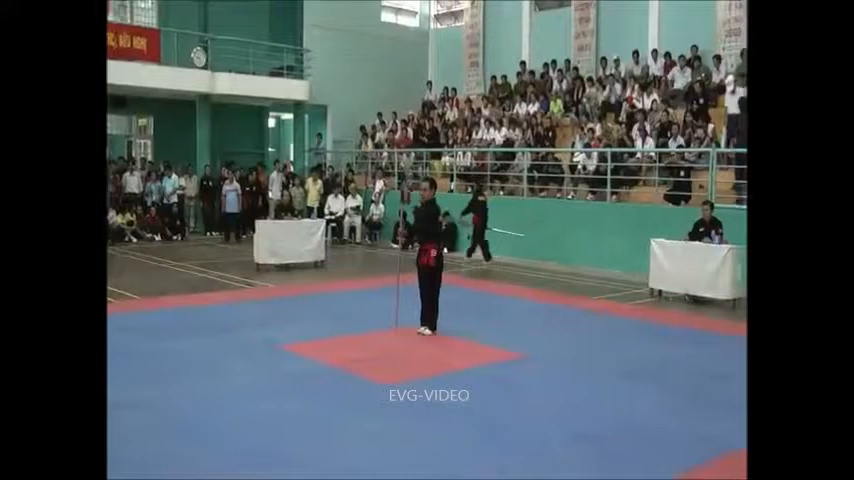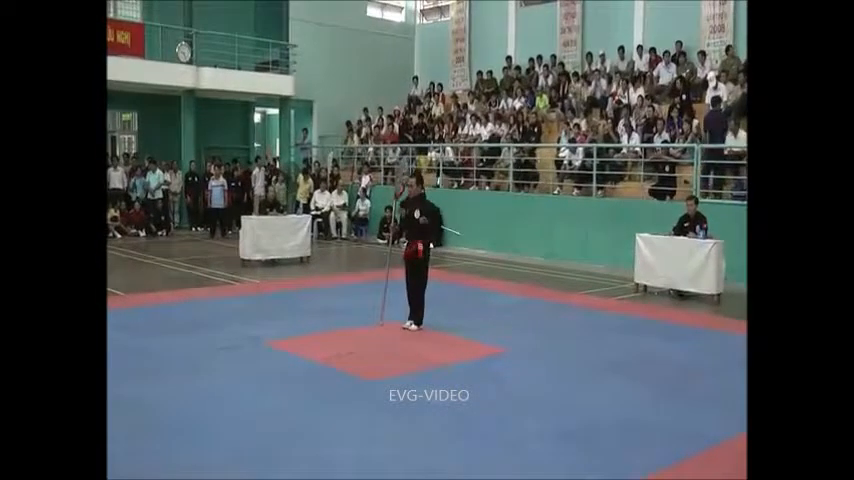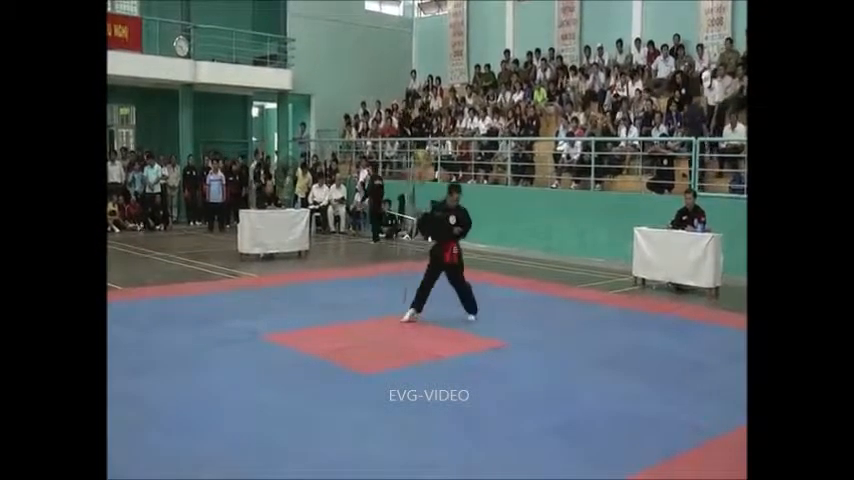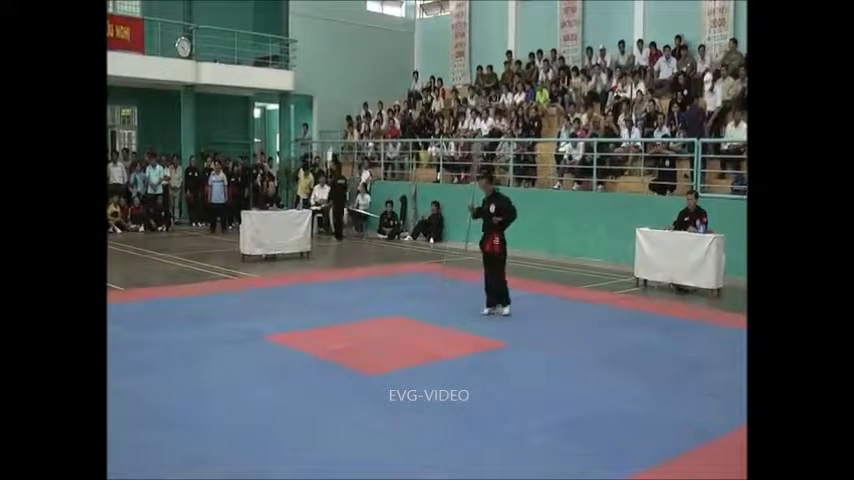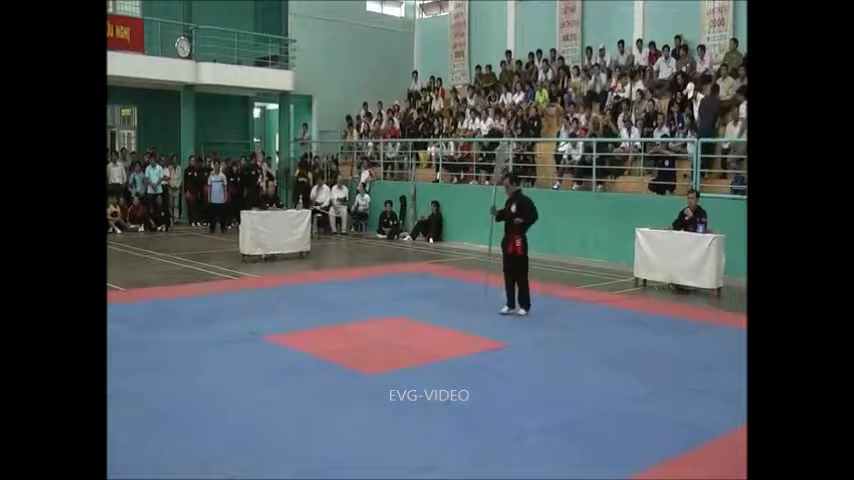
dt=1s
person 1, frame 1
left shoulder: (433, 209)
right shoulder: (423, 209)
left elbow: (420, 224)
right wrist: (406, 235)
left hip: (433, 253)
right hip: (424, 251)
left knee: (431, 289)
right knee: (425, 289)
left ankle: (431, 325)
right ankle: (425, 323)
person 1, frame 2
left shoulder: (427, 206)
right shoulder: (408, 205)
left elbow: (437, 222)
left wrist: (426, 222)
left hip: (421, 248)
right hip: (410, 247)
left knee: (418, 285)
right knee: (410, 284)
left ankle: (417, 321)
right ankle: (412, 317)
person 1, frame 3
left shoulder: (461, 212)
right shoulder: (437, 208)
left elbow: (468, 226)
right elbow: (429, 221)
left wrist: (461, 231)
right wrist: (421, 218)
left hip: (453, 250)
right hip: (438, 248)
left knee: (459, 282)
right knee: (427, 281)
left ankle: (472, 310)
right ankle: (414, 311)
person 1, frame 4
left shoulder: (502, 200)
right shoulder: (486, 200)
left elbow: (512, 214)
left wrist: (501, 220)
right wrist: (475, 211)
left hip: (497, 239)
right hip: (487, 238)
left knee: (498, 273)
right knee: (489, 274)
left ankle: (505, 304)
right ankle: (491, 305)
person 1, frame 5
left shoulder: (524, 200)
right shoulder: (509, 201)
left elbow: (534, 215)
left wrist: (523, 222)
right wrist: (497, 213)
left hip: (518, 240)
right hip: (508, 239)
left knee: (521, 274)
right knee: (508, 273)
left ankle: (524, 307)
right ankle: (511, 305)
